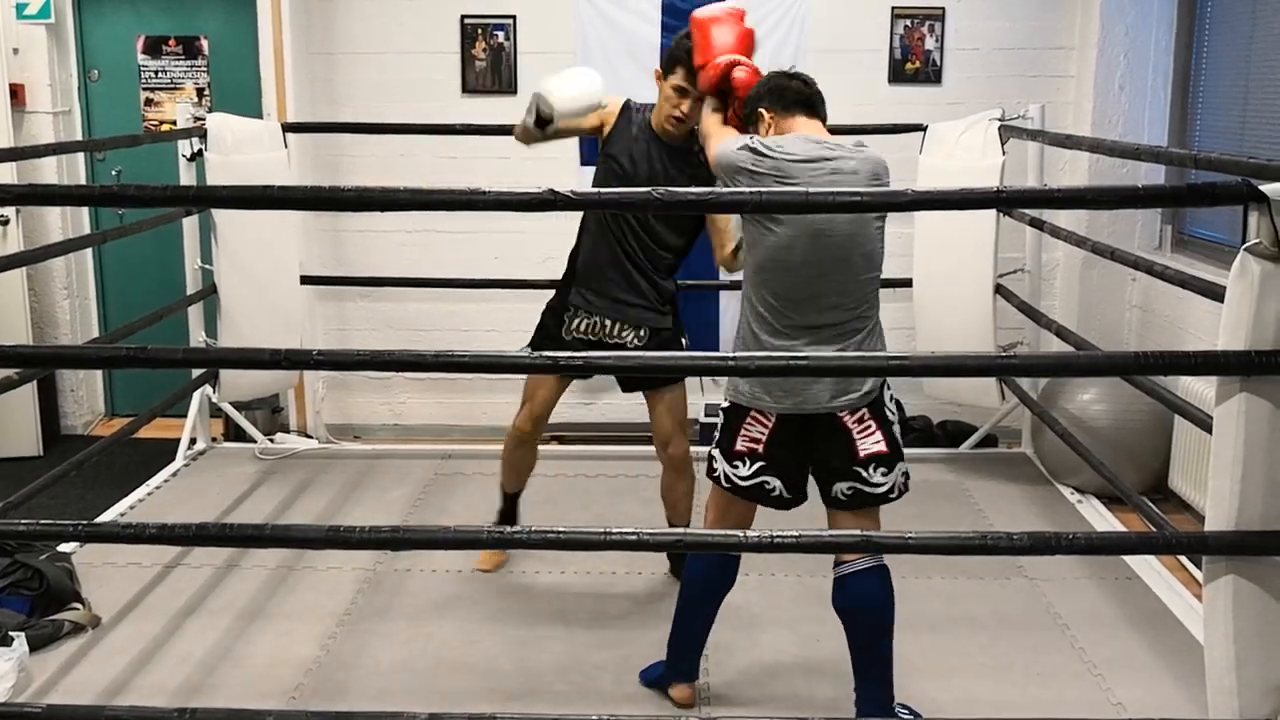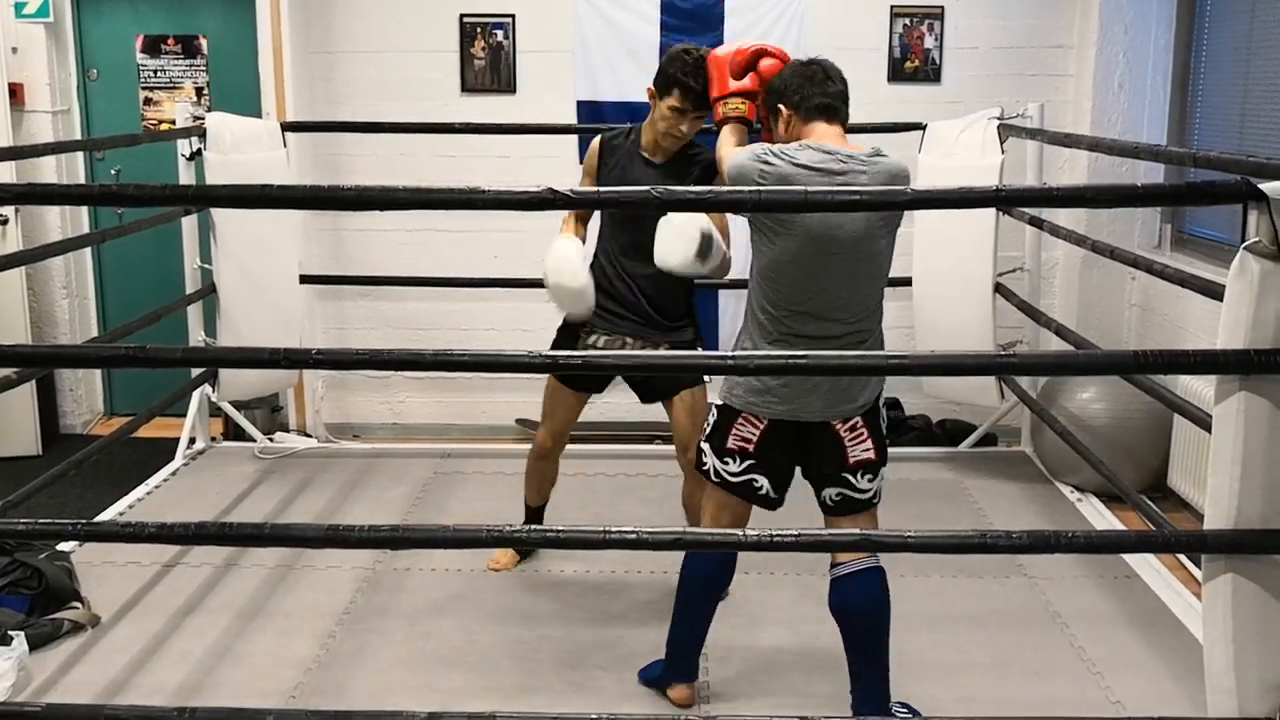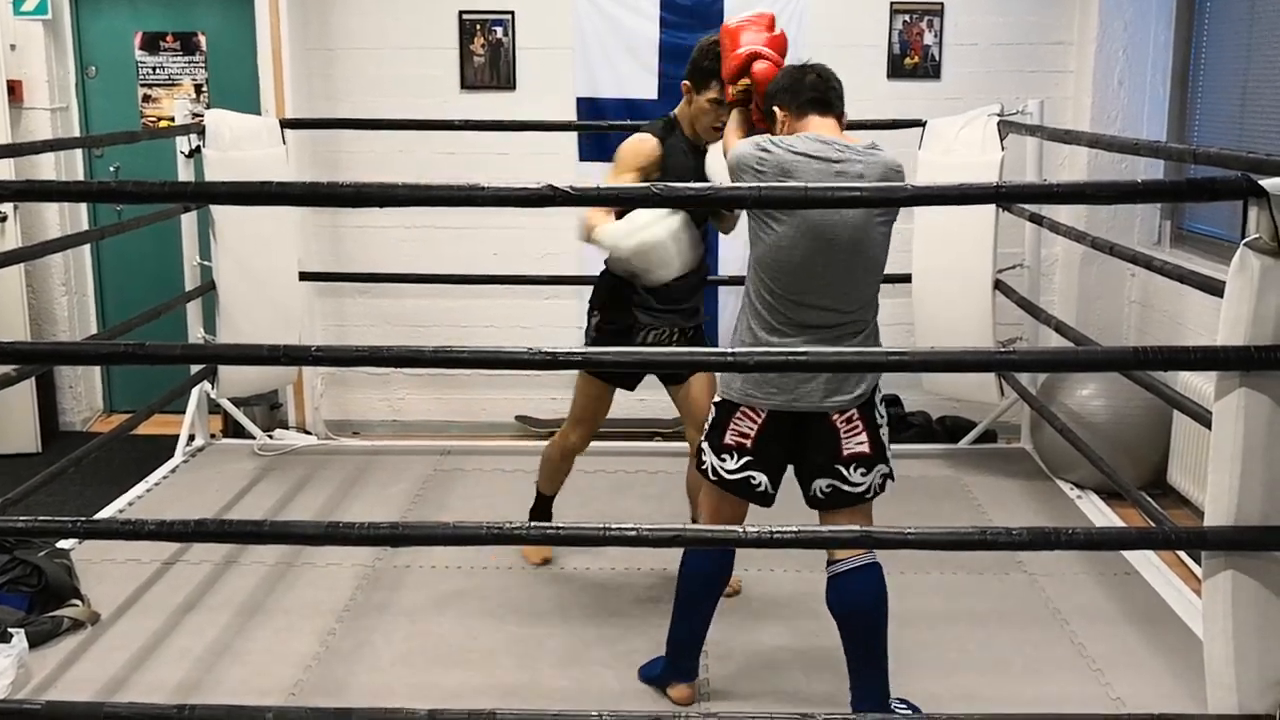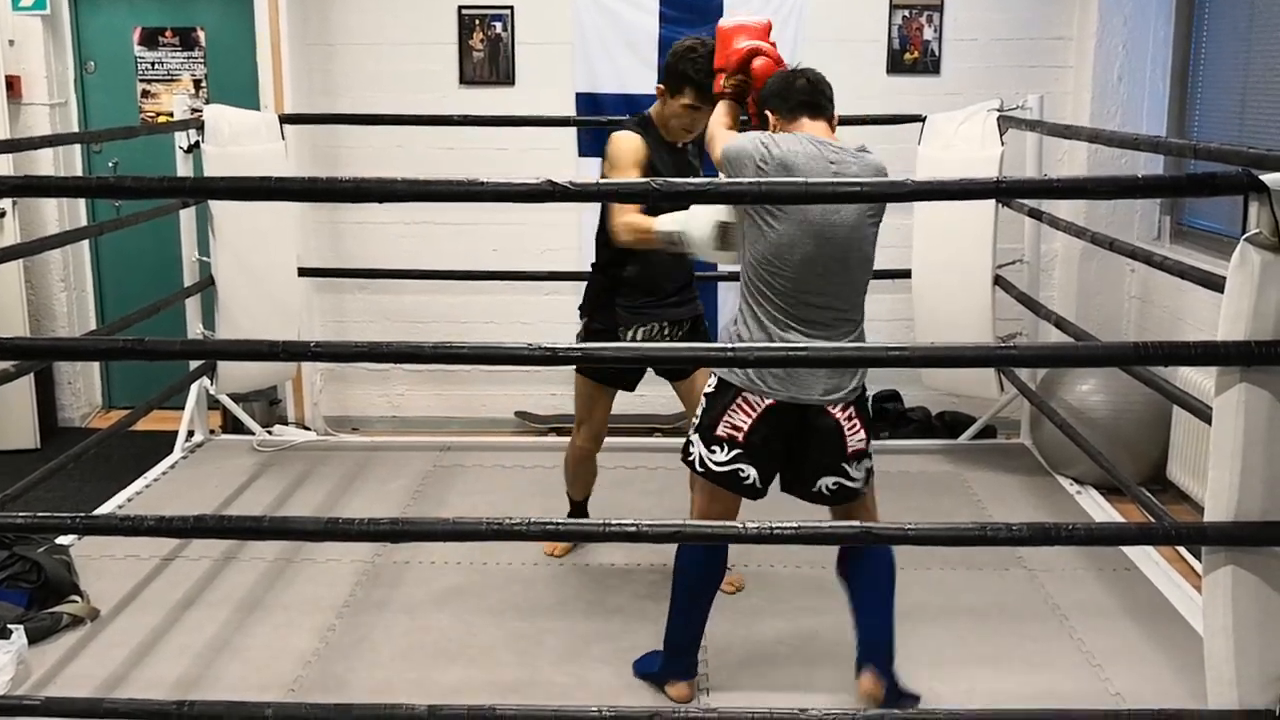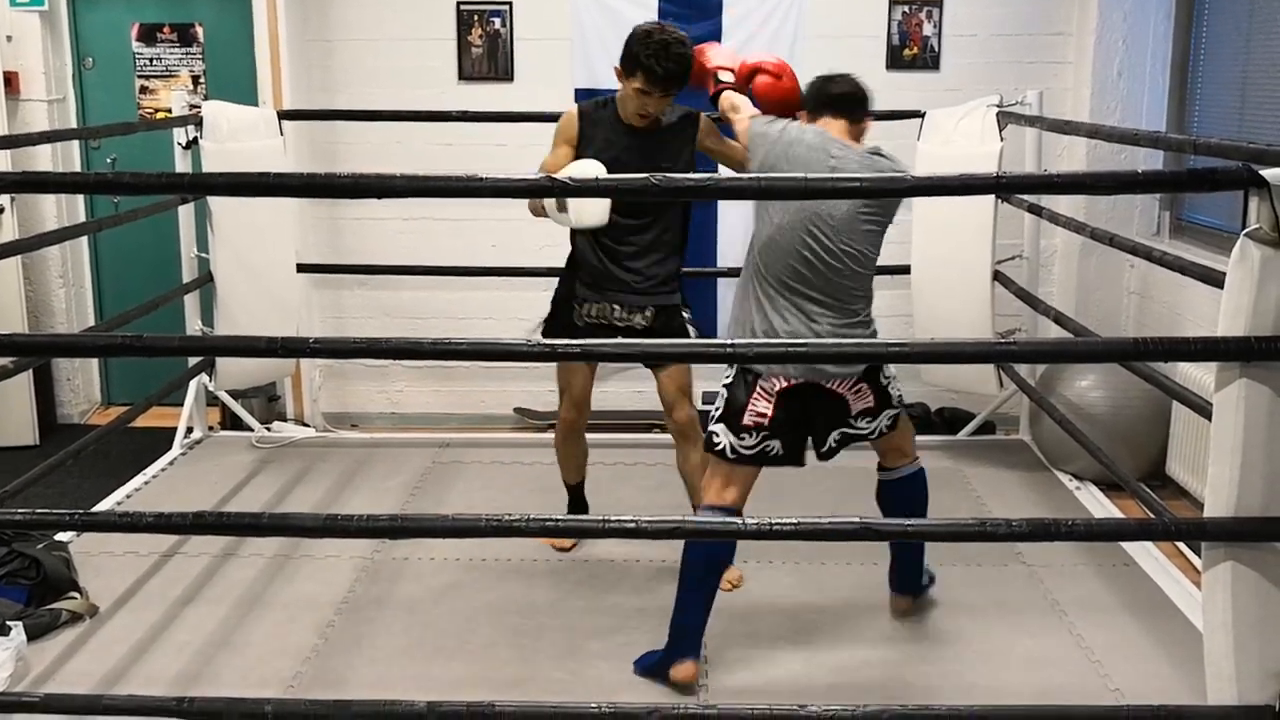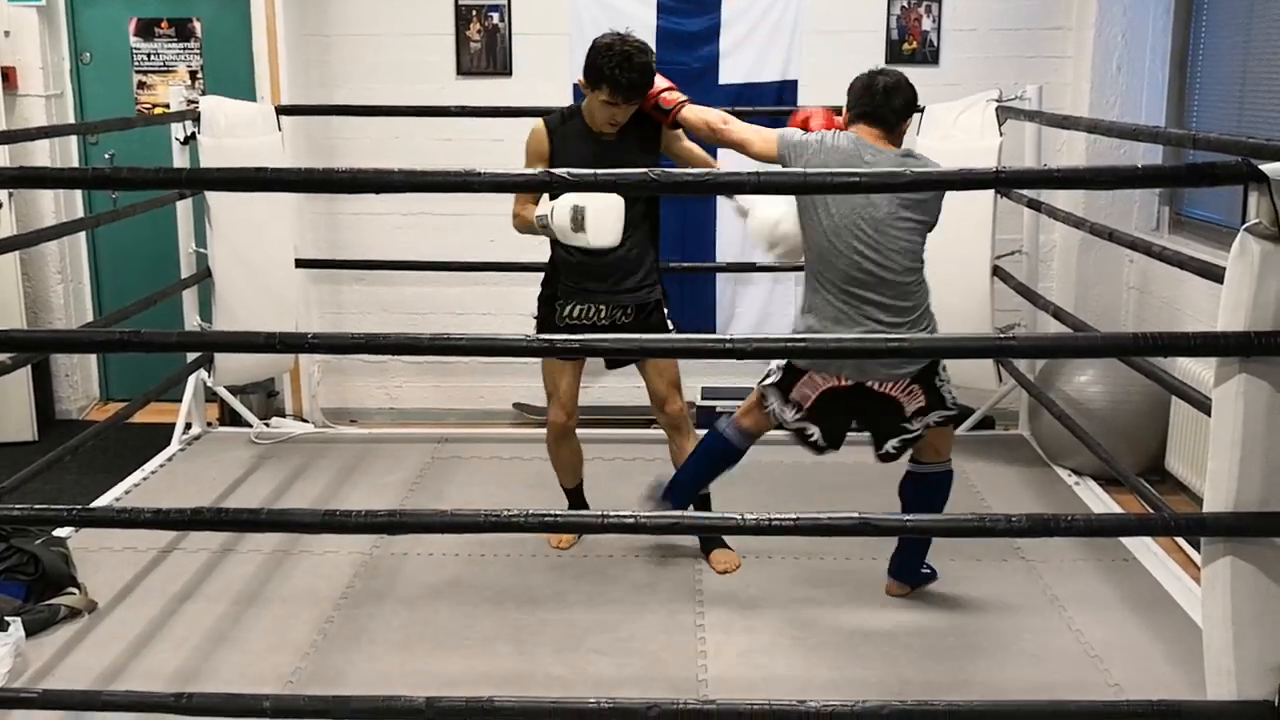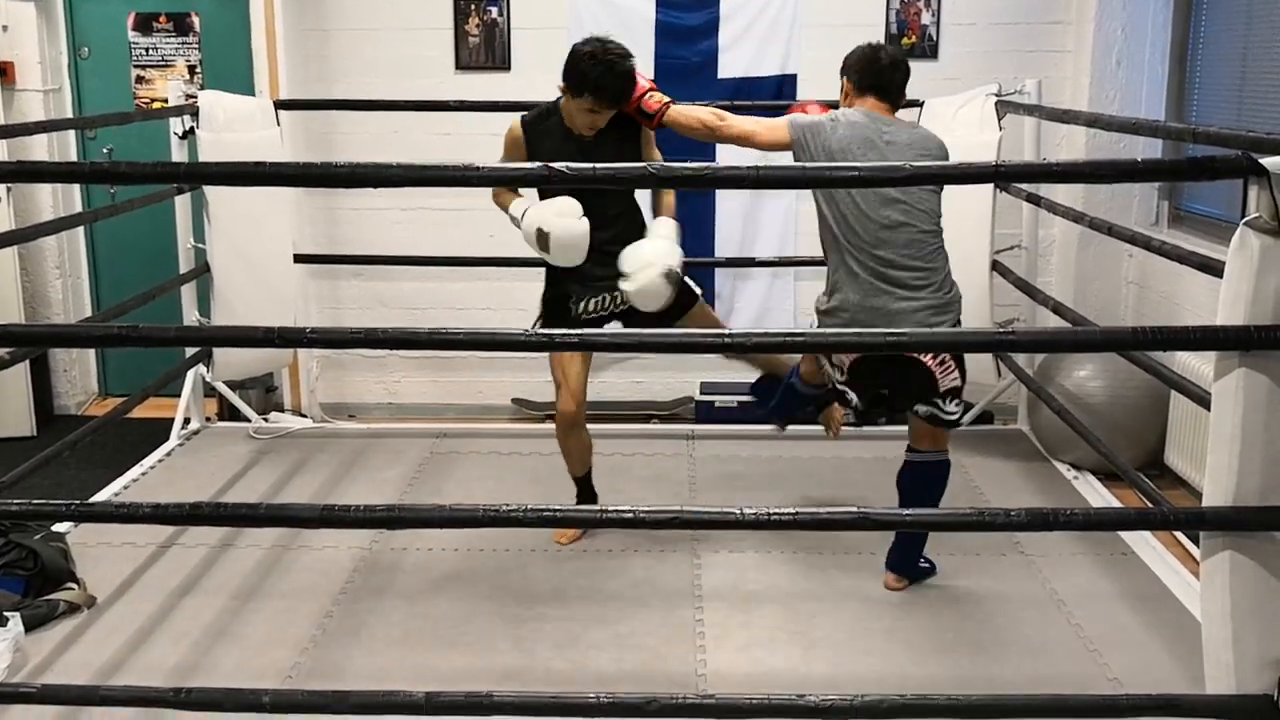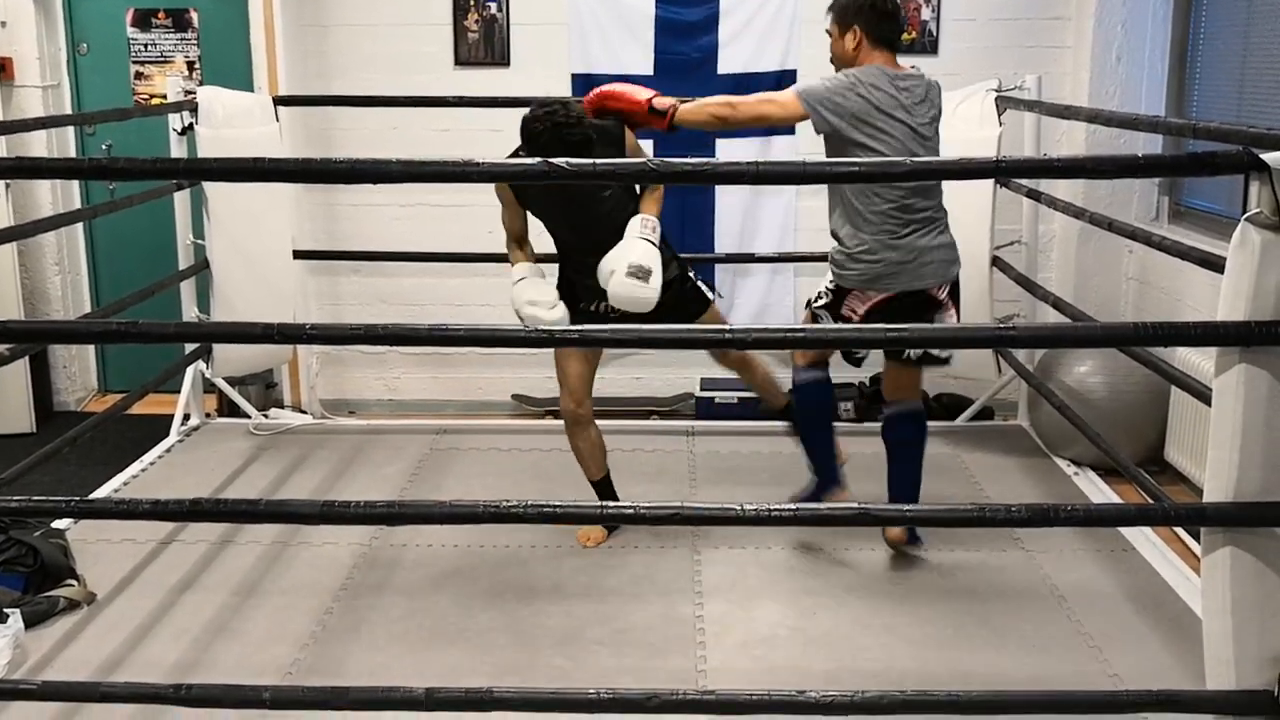
dt=0.2s
person 1, frame 1
left shoulder: (752, 161)
right shoulder: (873, 170)
left elbow: (712, 135)
left wrist: (712, 85)
right wrist: (752, 90)
left hip: (764, 394)
right hip: (853, 396)
left knee: (721, 529)
right knee: (859, 545)
person 1, frame 2
left shoulder: (765, 172)
right shoulder: (893, 176)
left elbow: (728, 154)
left wrist: (732, 107)
right wrist: (783, 84)
left hip: (761, 394)
right hip: (850, 397)
left knee: (718, 526)
right knee: (855, 548)
person 1, frame 3
left shoulder: (767, 159)
right shoulder: (888, 172)
left elbow: (732, 141)
left wrist: (747, 95)
right wrist: (772, 80)
left hip: (759, 386)
right hip: (845, 391)
left knee: (716, 524)
right knee: (851, 542)
person 1, frame 4
left shoulder: (763, 156)
right shoulder: (874, 173)
left elbow: (716, 137)
left wrist: (730, 90)
right wrist: (772, 78)
left hip: (751, 378)
right hip: (835, 384)
left knee: (709, 518)
right knee: (858, 520)
left ankle: (677, 670)
right ankle: (875, 671)
person 1, frame 5
left shoulder: (783, 140)
right shoulder: (888, 181)
left elbow: (736, 112)
left wrist: (724, 79)
right wrist: (783, 95)
left hip: (768, 357)
right hip: (848, 360)
left knee: (722, 496)
right knee: (900, 453)
left ankle: (683, 653)
right ankle: (909, 585)
person 1, frame 6
left shoulder: (812, 150)
right shoulder: (925, 177)
left elbow: (727, 130)
left wrist: (669, 104)
left hip: (823, 352)
right hip: (904, 354)
left knee: (751, 418)
right knee: (933, 454)
left ankle: (676, 496)
right ankle: (905, 571)
person 1, frame 7
left shoulder: (821, 130)
right shoulder: (933, 147)
left elbow: (727, 125)
left wrist: (655, 106)
left hip: (853, 318)
right hip: (928, 321)
left knee: (814, 369)
right knee: (931, 443)
left ankle: (770, 404)
right ankle: (904, 563)
person 1, frame 8
left shoulder: (839, 90)
right shoulder: (926, 88)
left elbow: (739, 112)
left wrist: (658, 110)
left hip: (868, 272)
right hip: (934, 269)
left knee: (807, 361)
right knee: (905, 394)
left ankle: (826, 482)
right ankle: (900, 519)
person 2, frame 1
left shoulder: (710, 166)
right shoulder: (619, 116)
right elbow: (527, 137)
right wrist: (543, 113)
left hip: (651, 321)
right hip: (579, 304)
left knee: (675, 450)
right knee: (525, 428)
left ankle: (683, 556)
right ankle: (506, 523)
person 2, frame 2
left shoulder: (710, 172)
right shoulder: (607, 149)
left elbow: (720, 267)
right elbow: (577, 210)
left wrist: (709, 248)
right wrist: (566, 250)
left hip: (669, 334)
right hip: (598, 323)
left knee: (697, 455)
right knee: (548, 441)
right ankle: (528, 532)
person 2, frame 3
left shoulder: (705, 146)
right shoulder: (646, 146)
left elbow: (721, 224)
right elbow: (594, 222)
right wrist: (622, 237)
left hip: (684, 315)
right hip: (624, 312)
left knee: (706, 437)
right knee: (577, 434)
right ankle: (539, 517)
person 2, frame 4
left shoulder: (693, 146)
right shoulder: (628, 143)
right elbow: (627, 229)
left hip: (679, 310)
right hip: (615, 311)
right knee: (588, 437)
right ankle: (576, 517)
person 2, frame 5
left shoulder: (688, 128)
right shoulder: (577, 122)
left elbow: (746, 162)
right elbow: (536, 205)
right wrist: (552, 200)
left hip: (658, 293)
right hip: (585, 291)
left knee: (684, 419)
right knee: (570, 415)
right ankle: (576, 508)
person 2, frame 6
left shoulder: (654, 132)
right shoulder: (548, 133)
left elbow: (707, 167)
right elbow: (523, 215)
right wrist: (556, 216)
left hip: (635, 291)
right hip: (569, 292)
left knee: (673, 411)
right knee: (558, 420)
left ankle: (707, 529)
right ankle: (577, 510)
person 2, frame 7
left shoulder: (634, 125)
right shoulder: (526, 132)
left elbow: (661, 180)
right elbow: (501, 193)
left wrist: (664, 234)
right wrist: (527, 217)
left hip: (634, 264)
right hip: (570, 276)
right knee: (570, 410)
right ankle: (587, 502)
person 2, frame 8
left shoulder: (614, 139)
right shoulder: (514, 180)
left elbow: (654, 185)
right elbow: (518, 240)
left wrist: (642, 234)
right wrist: (527, 281)
left hip: (651, 275)
right hip: (584, 288)
left knee: (734, 355)
right knee: (574, 409)
right ankle: (609, 505)
